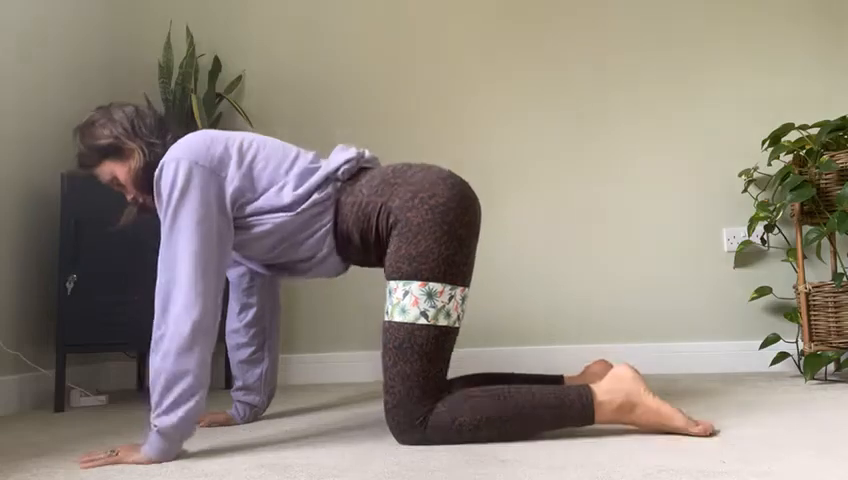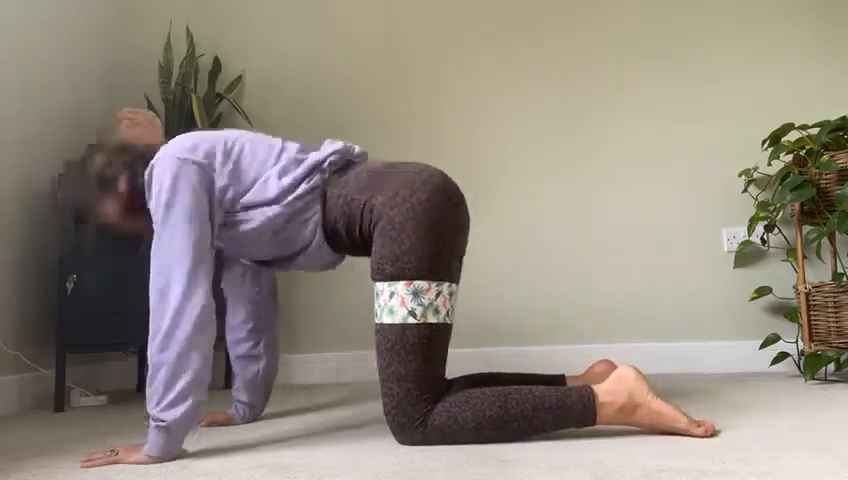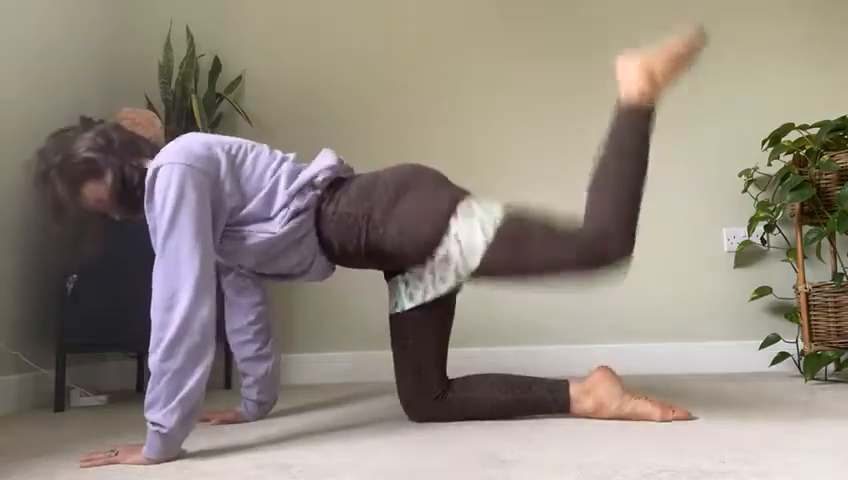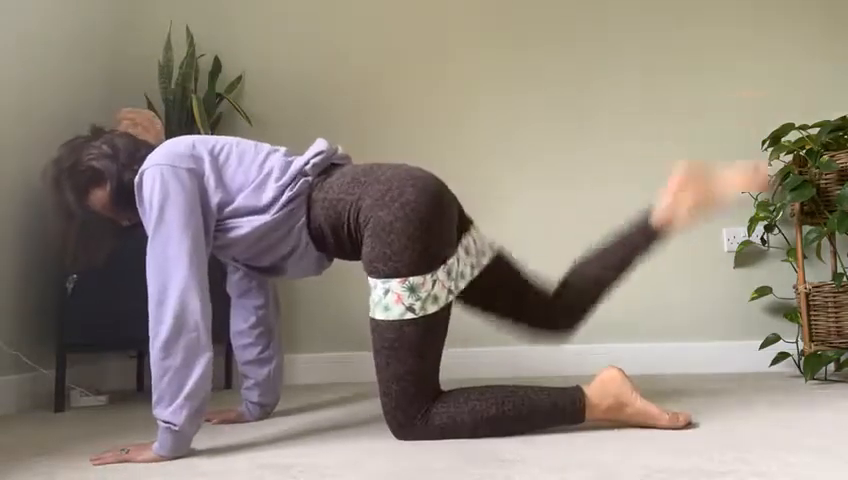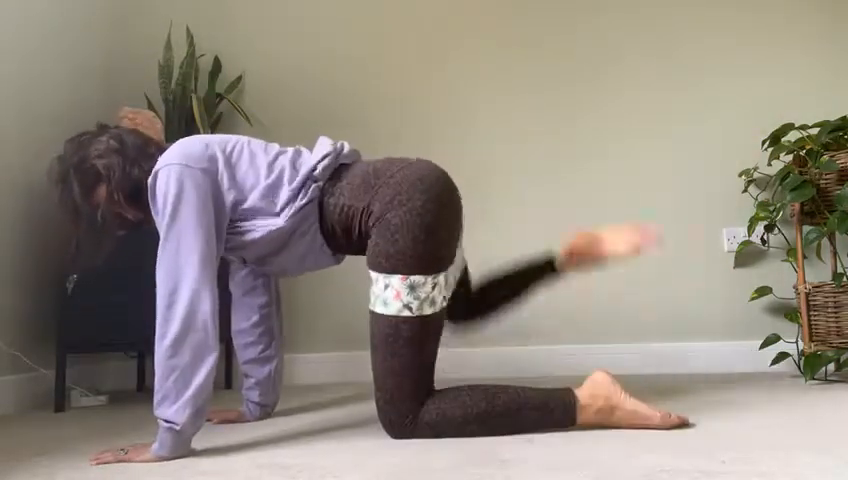
dt=1s
person 1, frame 1
left shoulder: (185, 162)
right shoulder: (214, 172)
left elbow: (185, 306)
right elbow: (249, 284)
left wrist: (162, 441)
right wrist: (248, 402)
left hip: (422, 209)
right hip: (422, 211)
left knee: (413, 420)
right knee: (420, 395)
left ankle: (608, 400)
right ankle: (587, 380)
person 1, frame 2
left shoulder: (172, 169)
right shoulder: (212, 175)
left elbow: (182, 303)
right elbow: (246, 283)
left wrist: (161, 440)
right wrist: (246, 403)
left hip: (406, 207)
right hip: (411, 207)
left knee: (414, 420)
right knee: (420, 392)
left ankle: (611, 401)
right ankle: (587, 379)
person 1, frame 3
left shoulder: (175, 167)
right shoulder: (179, 183)
left elbow: (182, 306)
right elbow: (241, 289)
left wrist: (160, 439)
right wrist: (254, 401)
left hip: (401, 208)
right hip: (397, 236)
left knee: (600, 244)
right knee: (425, 401)
left ankle: (637, 89)
right ankle: (588, 396)
person 1, frame 4
left shoulder: (162, 171)
right shoulder: (200, 176)
left elbow: (178, 308)
right elbow: (249, 284)
left wrist: (170, 437)
right wrist: (258, 400)
left hip: (391, 211)
right hip: (406, 203)
left knee: (411, 417)
right knee: (555, 314)
left ankle: (599, 400)
right ankle: (671, 206)
person 1, frame 5
left shoulder: (175, 172)
right shoulder: (208, 176)
left elbow: (186, 304)
right elbow: (251, 282)
left wrist: (171, 437)
right wrist: (258, 399)
left hip: (400, 206)
right hip: (409, 194)
left knee: (404, 416)
right knee: (462, 309)
left ankle: (590, 402)
right ankle: (570, 254)
